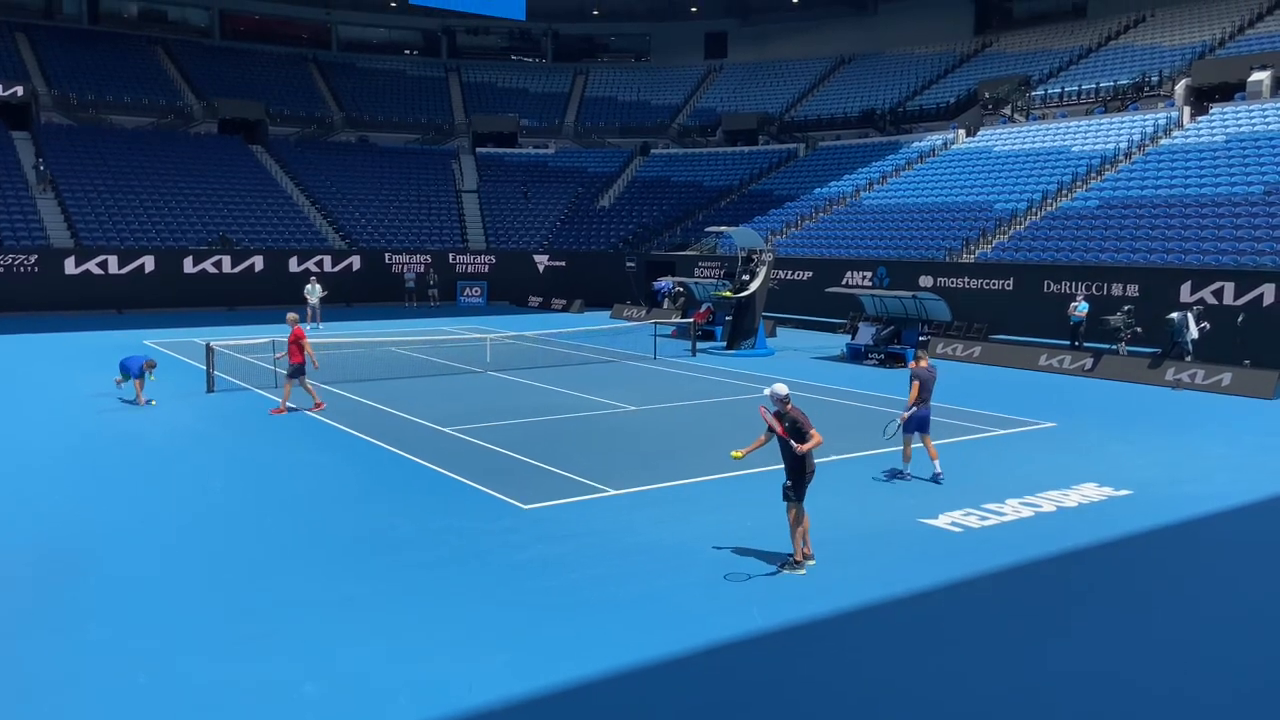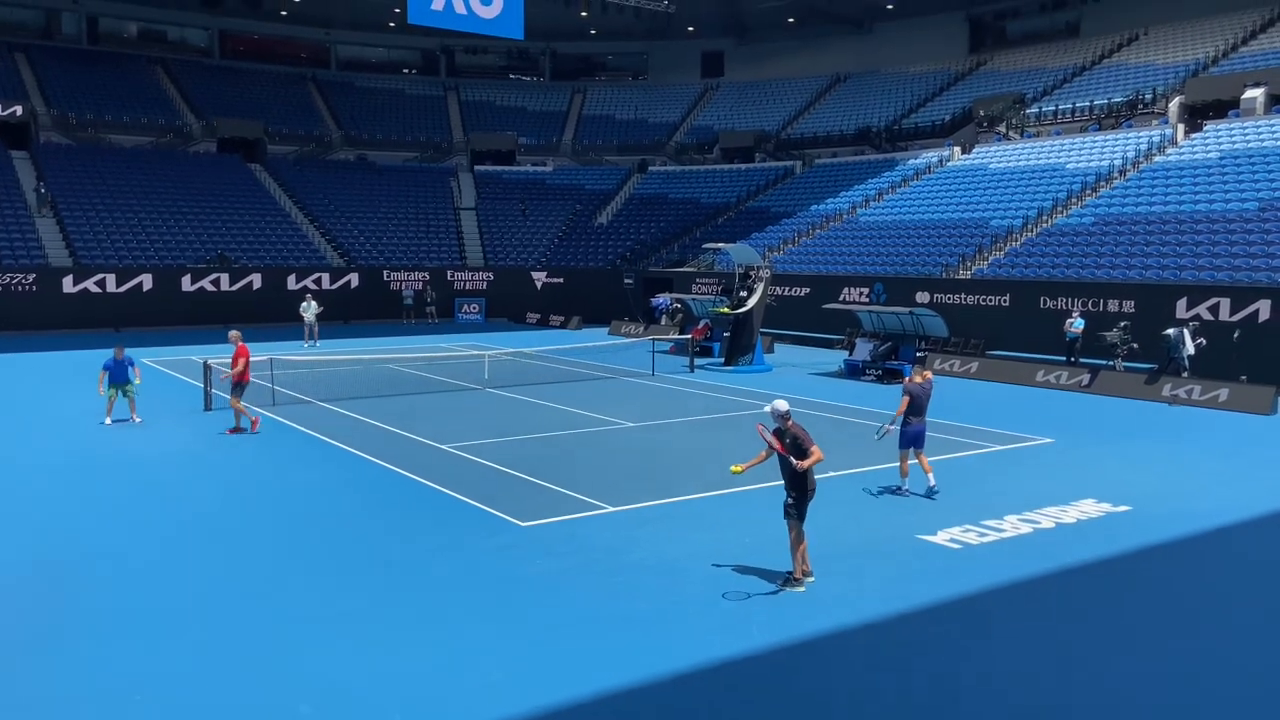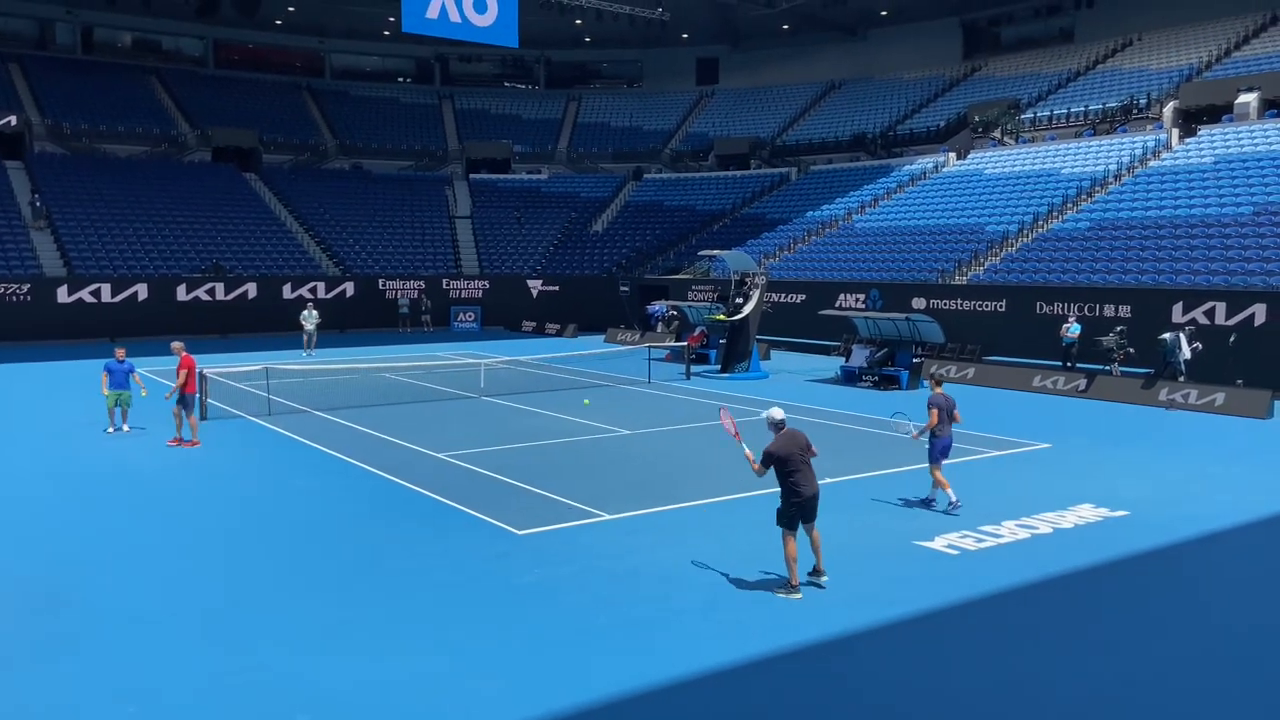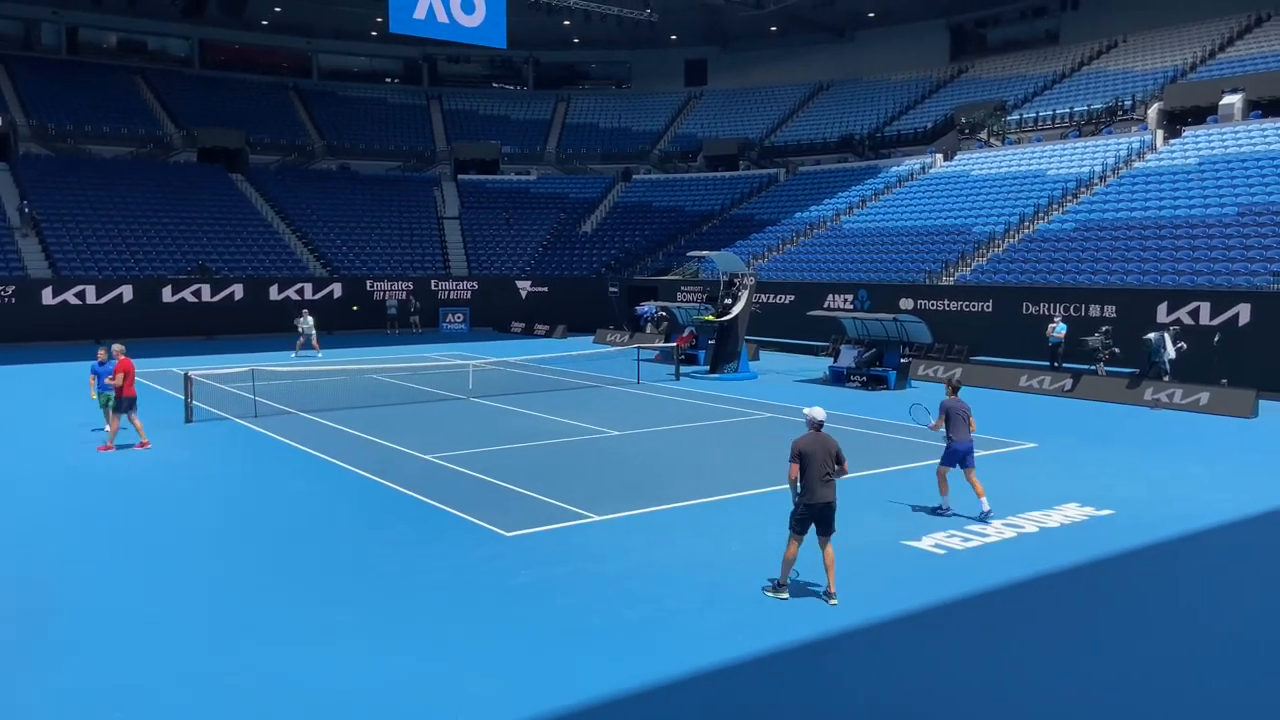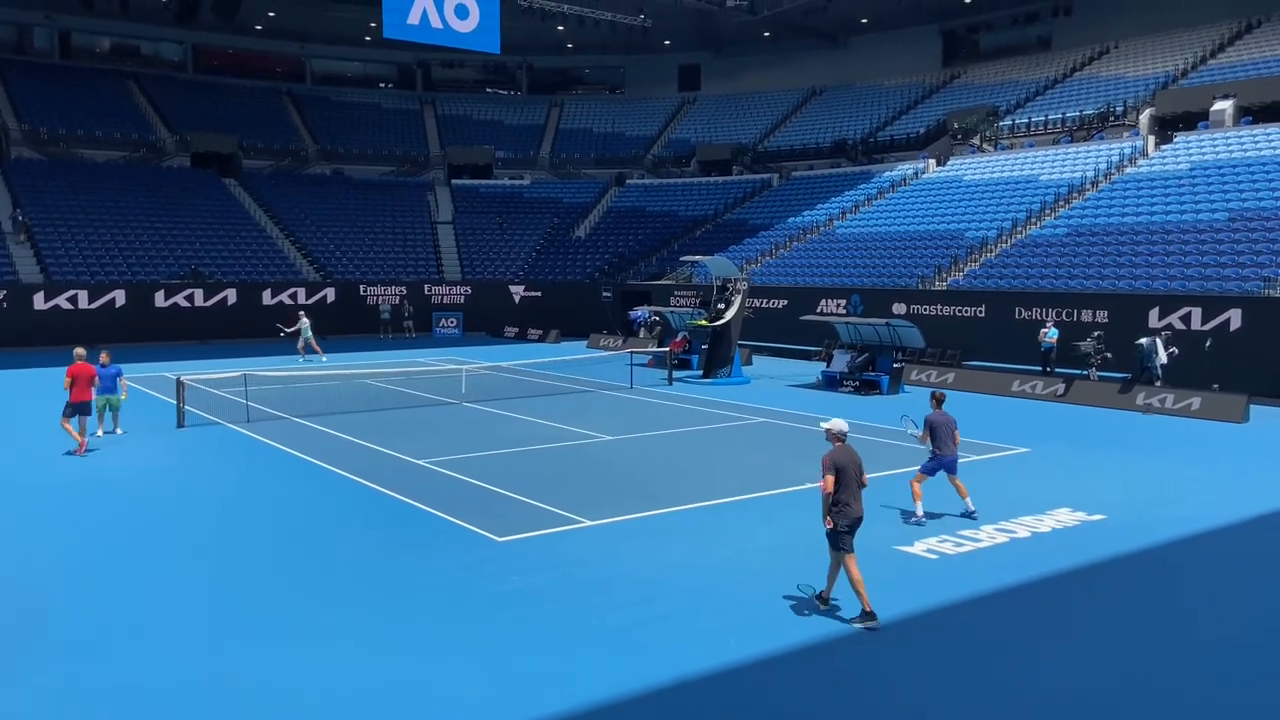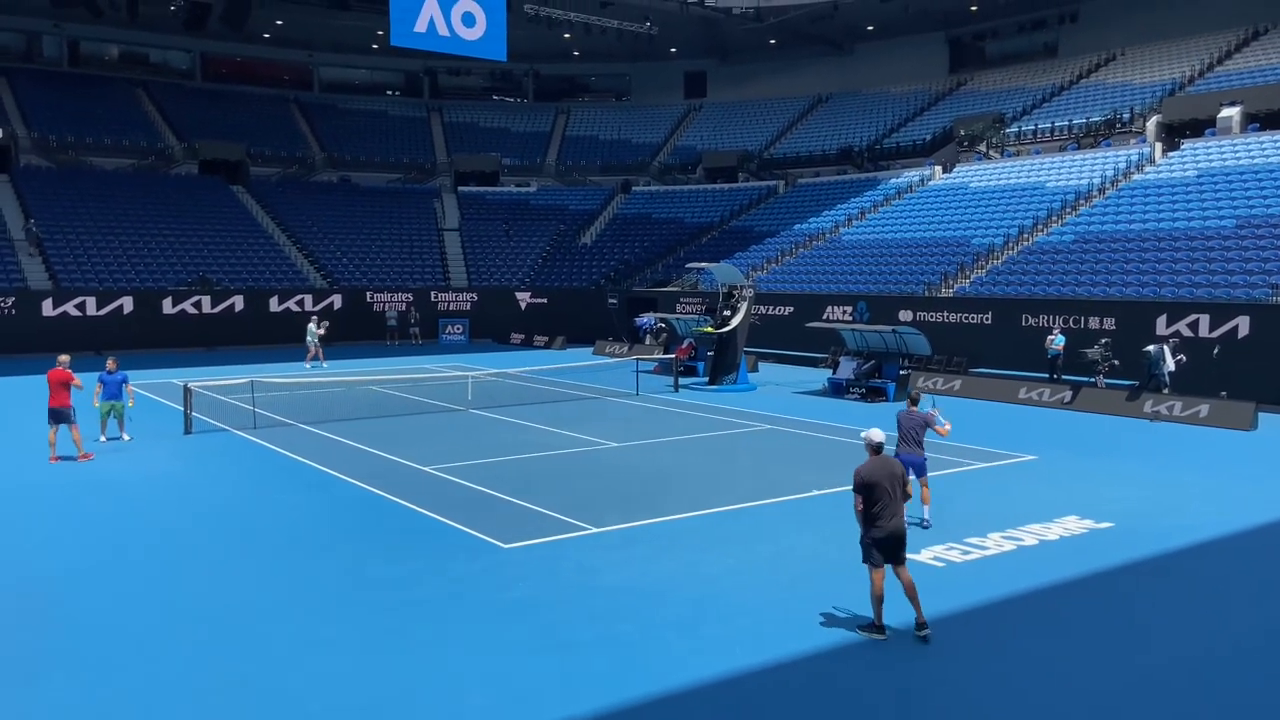
dt=0.7s
person 1, frame 1
left shoulder: (796, 417)
right shoulder: (777, 416)
left elbow: (818, 438)
right elbow: (766, 437)
left wrist: (805, 447)
right wrist: (746, 451)
left hip: (801, 471)
right hip: (793, 470)
left knee: (793, 513)
right knee: (798, 510)
left ankle: (797, 562)
right ankle: (807, 552)
person 1, frame 2
left shoulder: (797, 433)
right shoulder: (777, 432)
left elbow: (818, 455)
right elbow: (767, 453)
left wrist: (806, 463)
right wrist: (746, 466)
left hip: (802, 488)
right hip: (793, 487)
left knee: (794, 529)
right knee: (797, 528)
left ankle: (797, 579)
right ankle: (806, 570)
person 1, frame 3
left shoulder: (772, 450)
right shoulder: (799, 435)
left elbow: (759, 472)
right elbow: (814, 453)
left wrist: (750, 459)
left hip: (795, 497)
right hip: (813, 491)
left knee: (789, 537)
right knee: (810, 528)
left ankle: (793, 586)
right ankle: (819, 571)
person 1, frame 4
left shoulder: (799, 443)
right shoulder: (832, 442)
left elbow: (792, 476)
right elbow: (844, 470)
left wrist: (795, 496)
left hip: (807, 501)
right hip: (829, 500)
left knee: (794, 542)
right knee: (825, 544)
left ankle: (781, 586)
right ankle: (831, 591)
person 1, frame 5
left shoulder: (830, 457)
right shoulder: (853, 454)
left elbow: (828, 490)
right elbow: (863, 483)
left wrist: (825, 514)
left hip: (840, 516)
right hip: (856, 513)
left knee: (849, 563)
right knee: (836, 555)
left ankle: (868, 612)
right ankle: (825, 596)
person 1, frame 6
left shoulder: (862, 471)
right shoulder: (897, 465)
left elbow: (858, 507)
right elbow: (908, 493)
left wrist: (862, 527)
left hip: (874, 531)
right hip: (898, 528)
left knee: (877, 577)
right knee: (902, 573)
left ankle: (877, 626)
right ankle: (921, 621)
